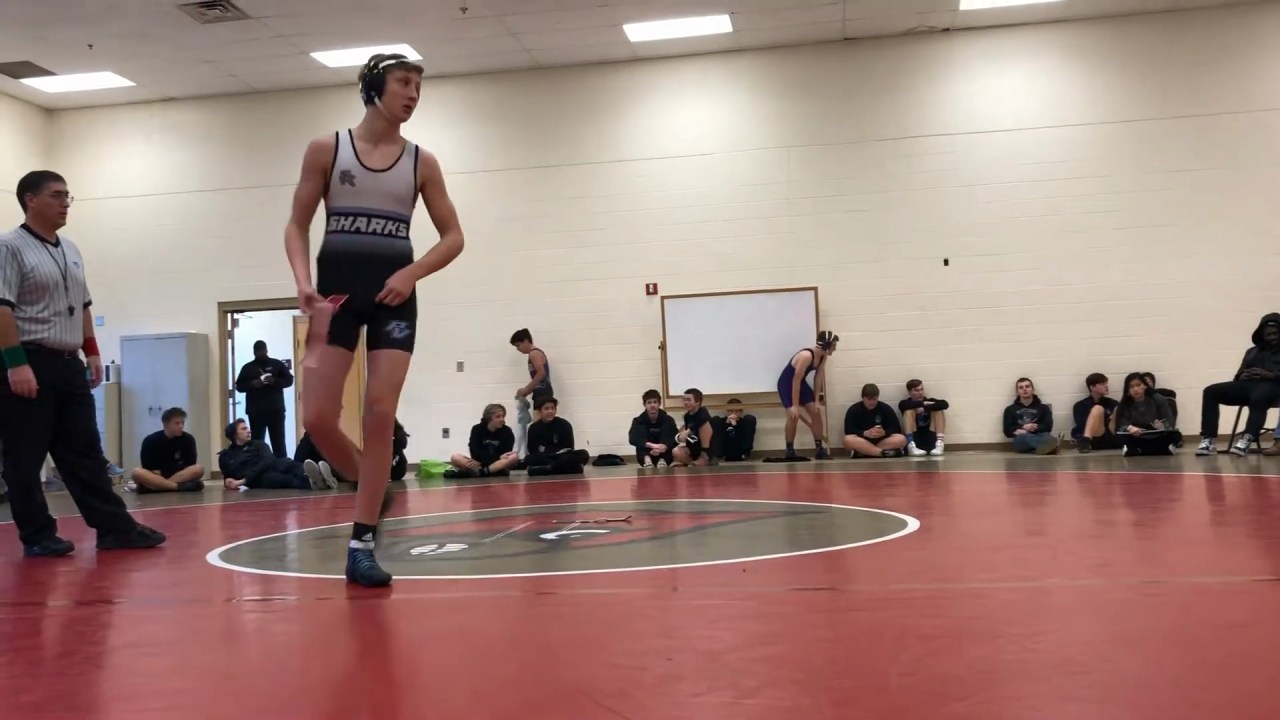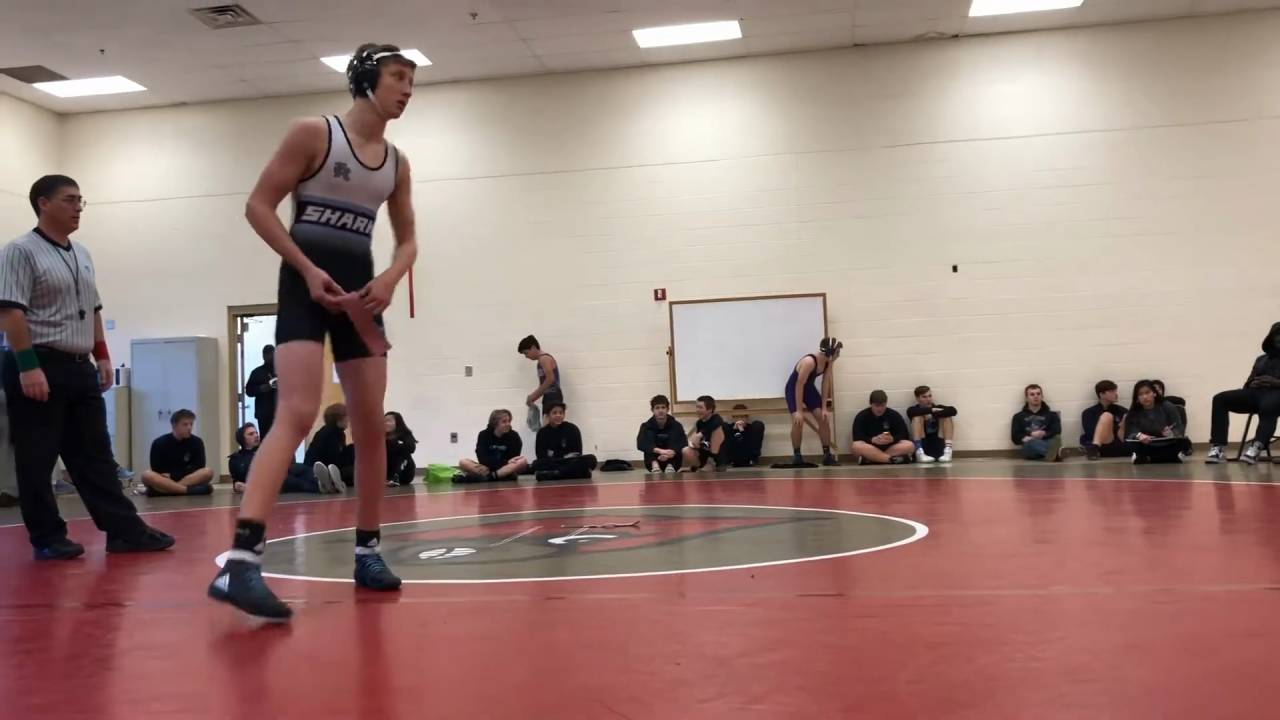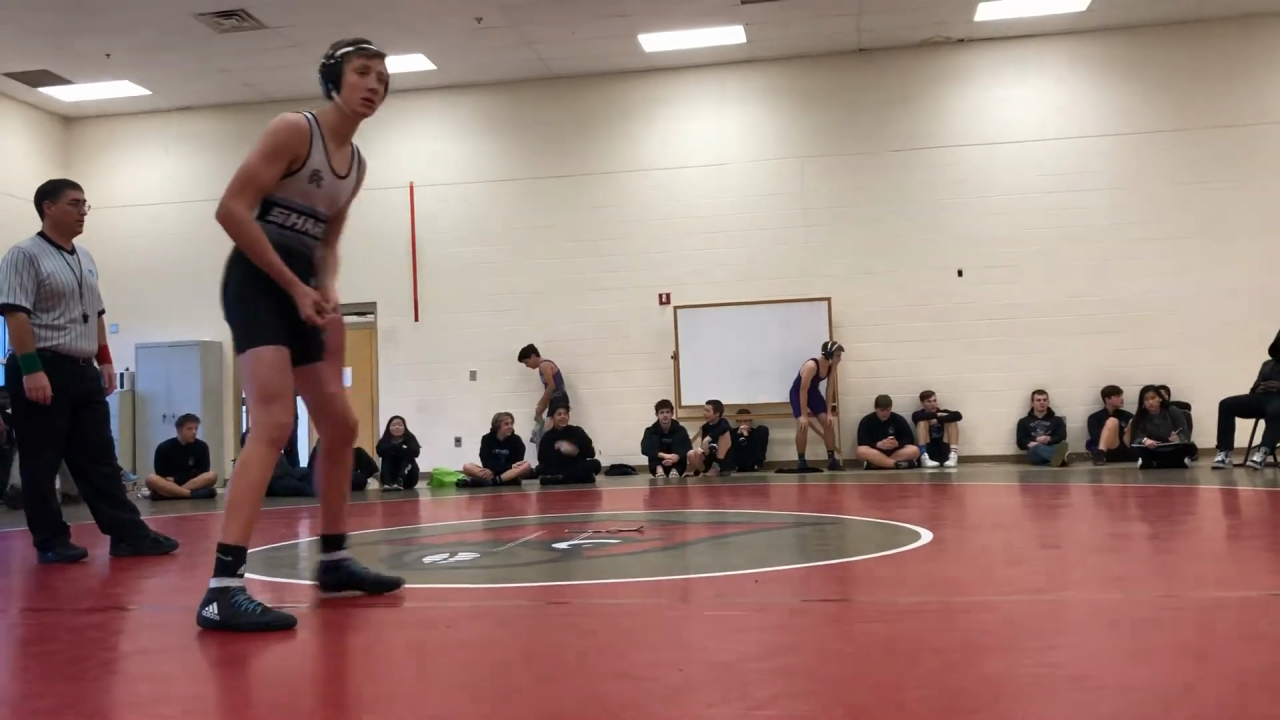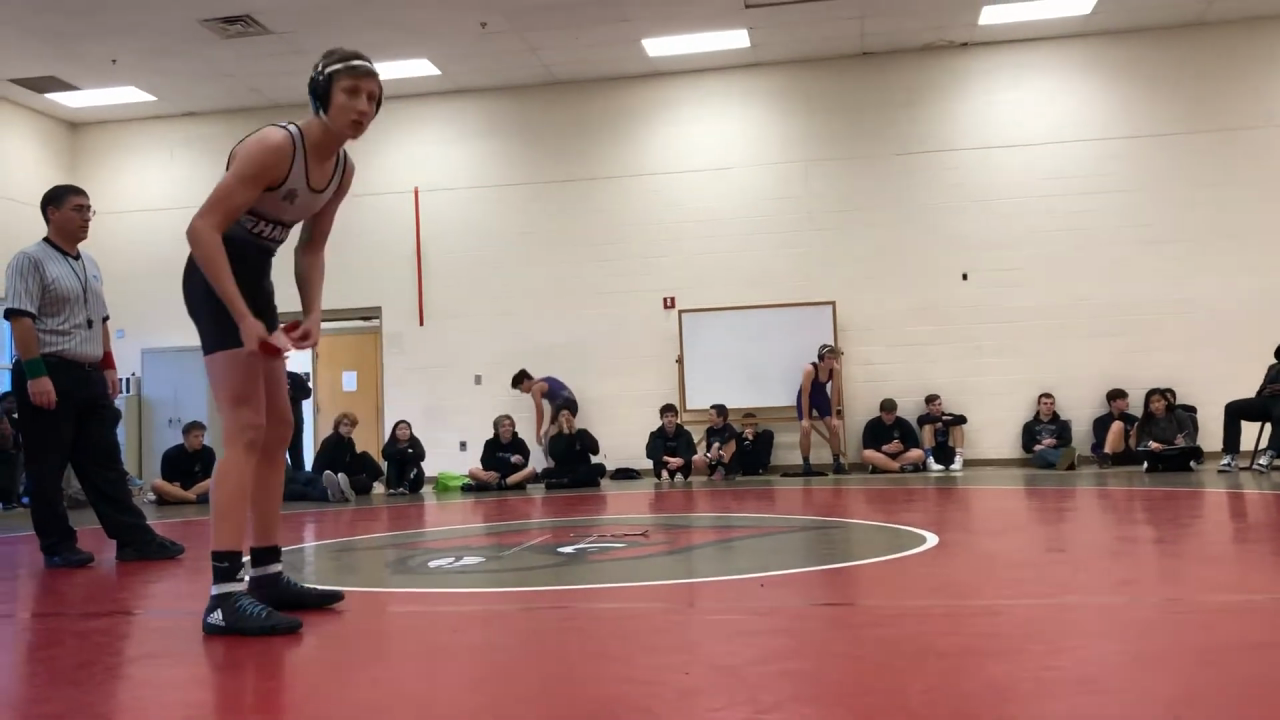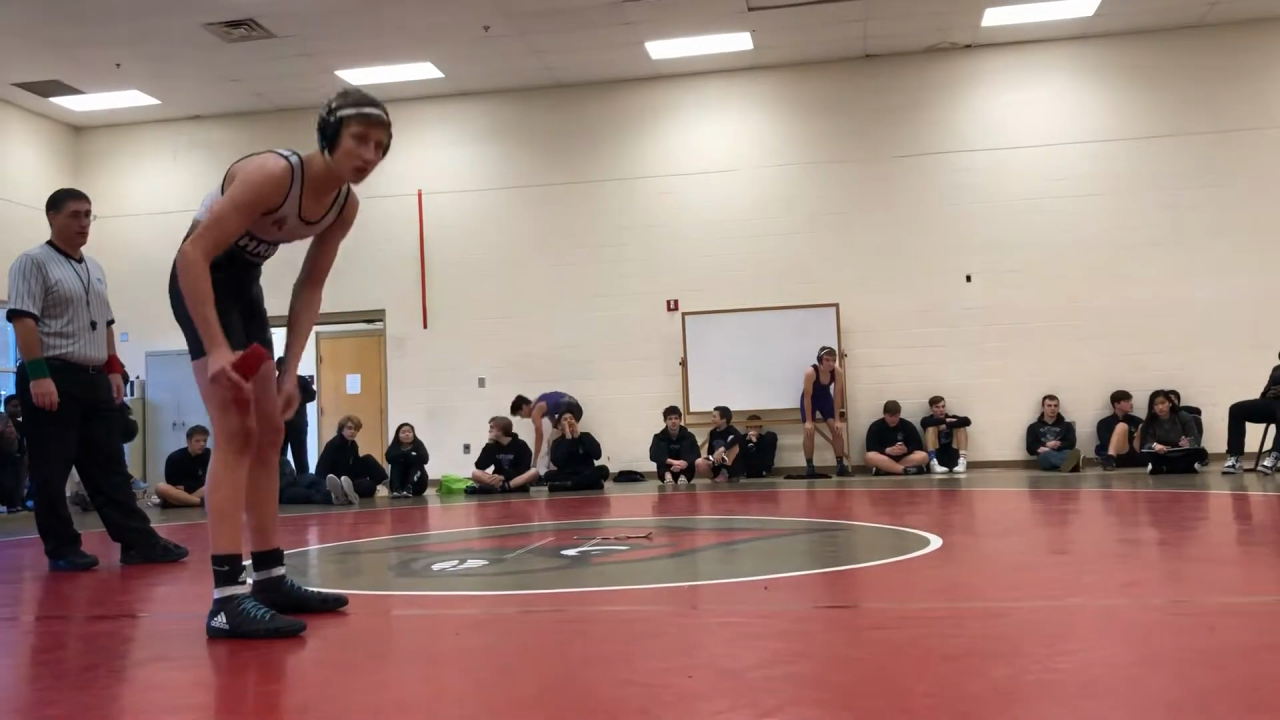
dt=0.3s
person 1, frame 1
left shoulder: (422, 162)
right shoulder: (327, 149)
left elbow: (453, 237)
right elbow: (297, 225)
left wrist: (412, 274)
right wrist: (302, 281)
left hip: (392, 288)
right hip: (335, 285)
left knee: (380, 416)
right knee: (317, 418)
left ankle: (362, 545)
right ankle: (371, 493)
person 1, frame 2
left shoulder: (397, 163)
right shoulder: (312, 133)
left elbow: (407, 241)
right elbow: (258, 207)
left wrist: (389, 280)
right wrist: (308, 270)
left hip: (358, 291)
right hip: (307, 283)
left knee: (372, 426)
right knee: (298, 415)
left ankle: (367, 550)
right ankle: (239, 562)
person 1, frame 3
left shoulder: (356, 162)
right shoulder: (293, 130)
right elbow: (230, 209)
left wrist: (327, 291)
right wrist: (297, 289)
left hip: (295, 286)
right hip: (256, 280)
left knee: (341, 425)
right knee: (273, 425)
left ankle: (333, 557)
right ankle: (222, 589)
person 1, frame 4
left shoulder: (343, 171)
right shoulder: (274, 146)
right elbow: (202, 228)
left wrist: (312, 312)
right wrist: (244, 318)
left hip: (257, 280)
right hip: (218, 279)
left knee: (277, 432)
right knee: (247, 429)
left ankle: (265, 575)
right ankle: (224, 594)
person 1, frame 5
left shoulder: (346, 208)
right shoulder: (272, 174)
left elbow: (310, 288)
right elbow: (193, 255)
left wrist: (289, 369)
right wrist: (216, 350)
left hip: (243, 281)
right hip: (201, 277)
left knee: (268, 430)
right knee: (238, 430)
left ankle: (270, 578)
right ankle: (226, 598)
person 2, frame 1
left shoulder: (71, 250)
left wrist: (91, 351)
left hip: (68, 364)
left knee: (85, 452)
left ankle: (115, 527)
right ankle: (37, 536)
person 2, frame 2
left shoulder: (82, 254)
left wrist: (101, 356)
left hip: (79, 368)
right hip: (39, 366)
left knee: (95, 455)
right knee: (37, 459)
left ankle: (125, 530)
right ankle: (47, 538)
person 2, frame 3
left shoulder: (85, 259)
left wrist: (104, 360)
right wrist: (32, 370)
left hip: (83, 372)
right hip: (42, 369)
left knee: (99, 458)
right knee: (42, 462)
left ankle: (128, 533)
right ankle: (51, 542)
person 2, frame 4
left shoulder: (90, 265)
left wrist: (108, 366)
right wrist: (36, 375)
left hip: (89, 377)
right hip: (47, 375)
left knee: (105, 463)
right knee: (47, 467)
left ankle: (134, 538)
right ankle: (58, 546)
person 2, frame 5
left shoulder: (94, 269)
right shoulder: (33, 263)
right elbow: (24, 321)
left wrist: (114, 370)
right wrist: (38, 376)
left hip: (94, 380)
right hip: (52, 378)
left knee: (109, 466)
right knee: (51, 470)
left ankle: (138, 541)
right ankle: (62, 549)
